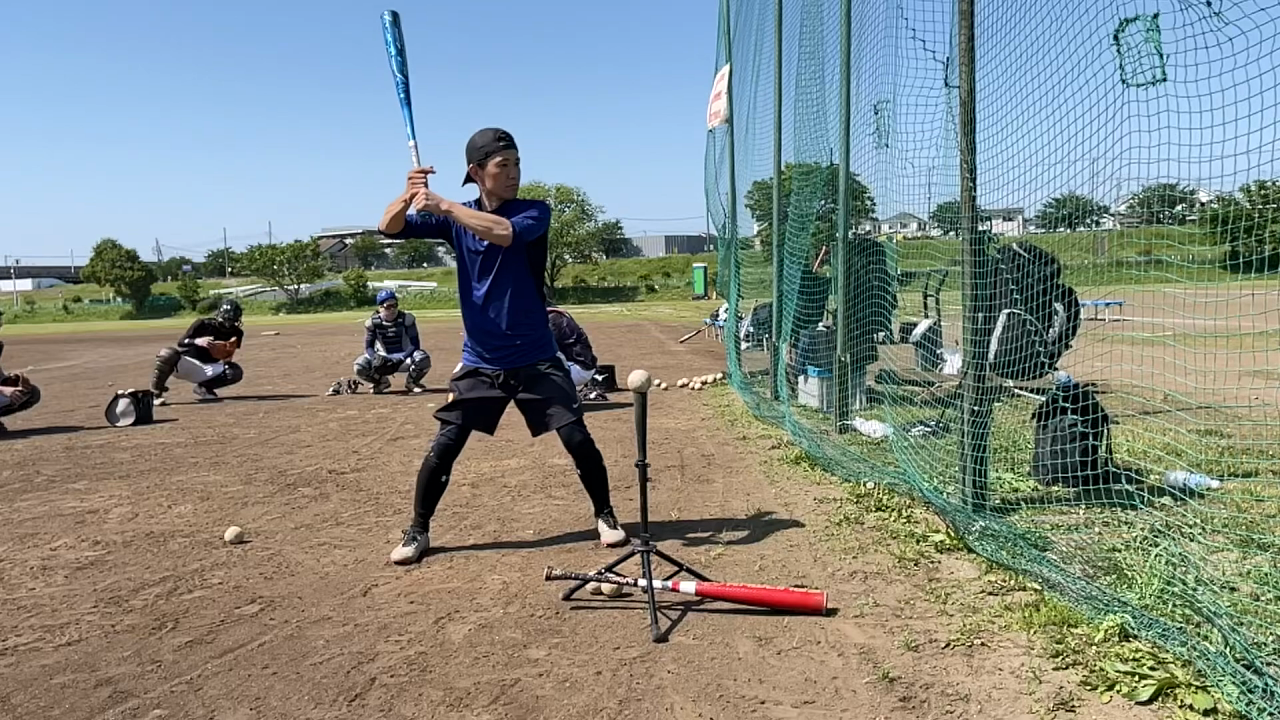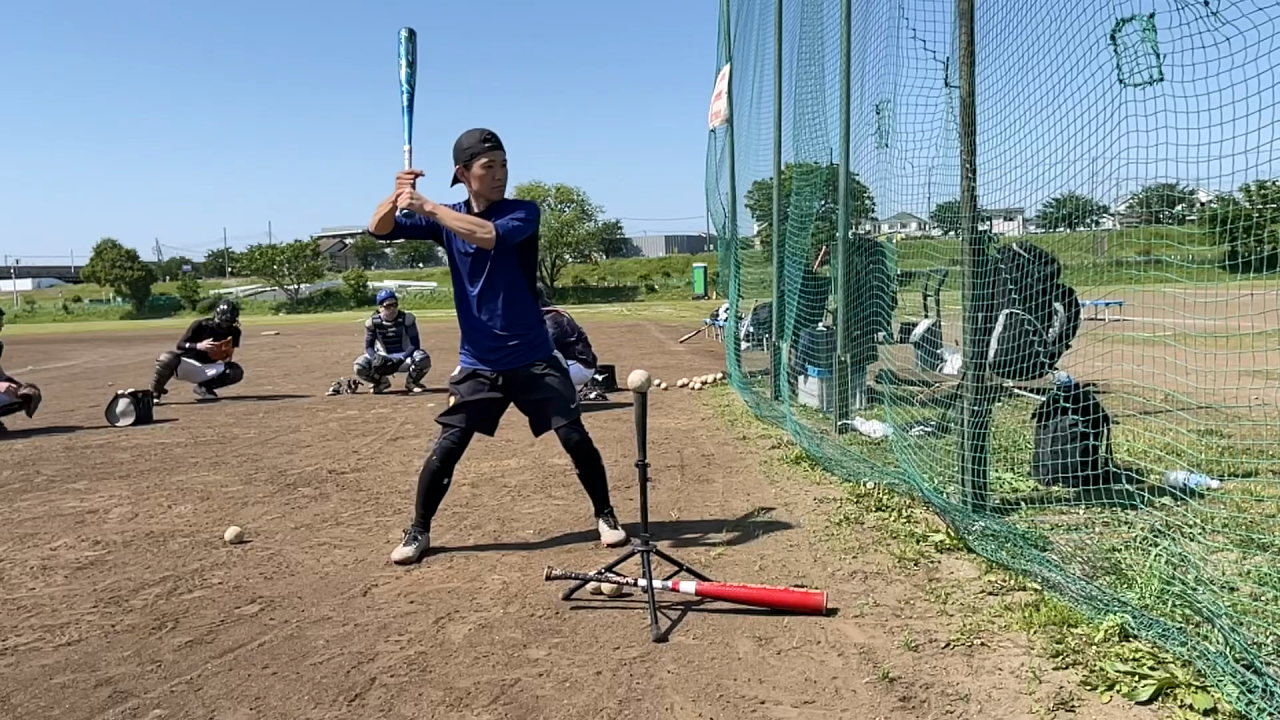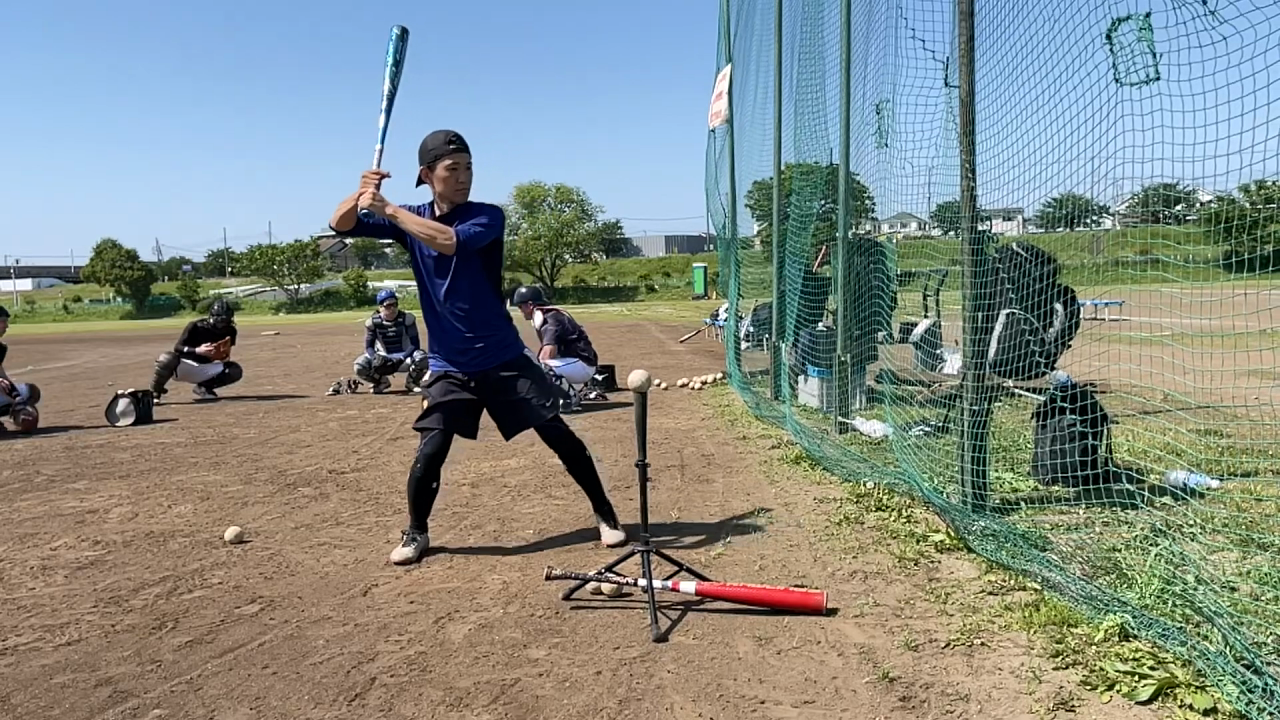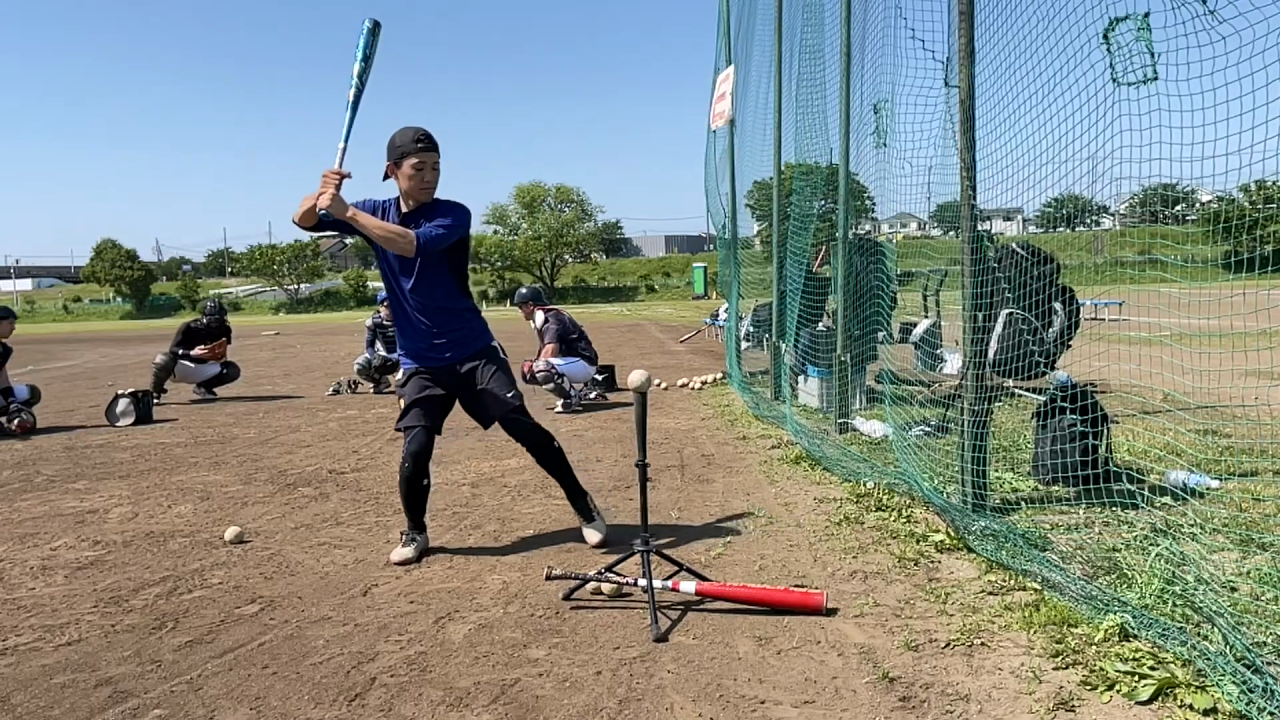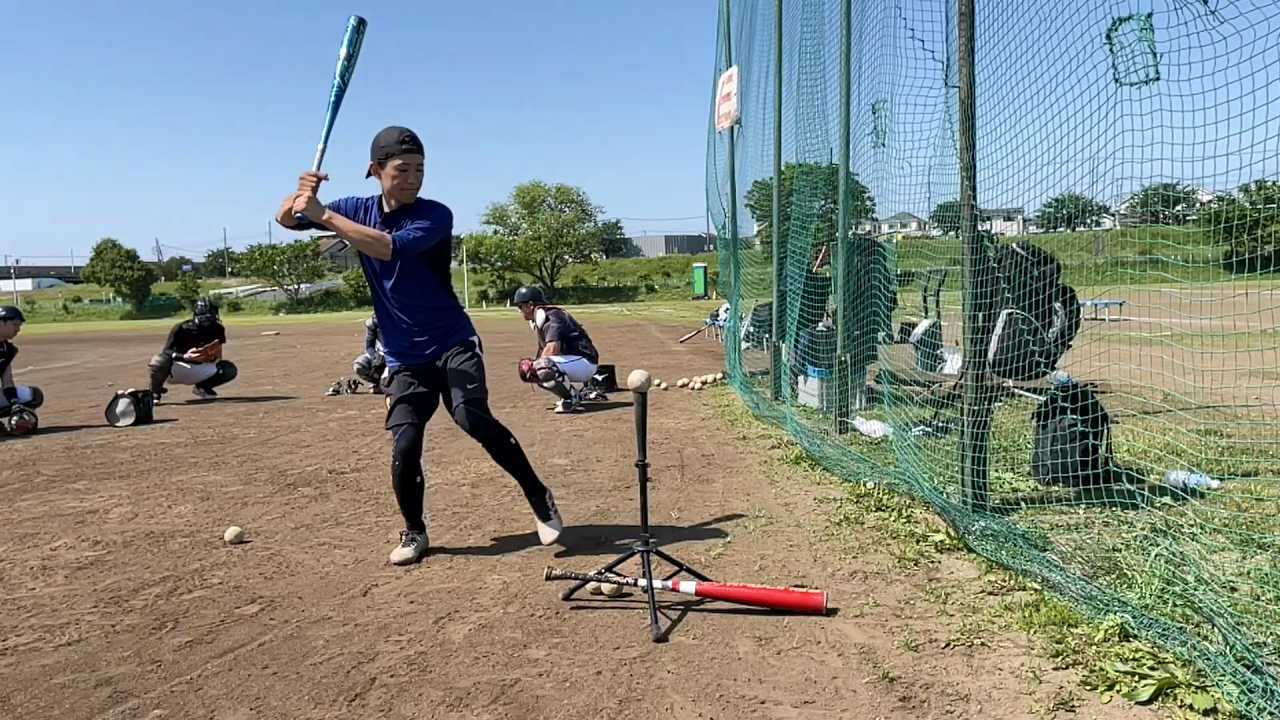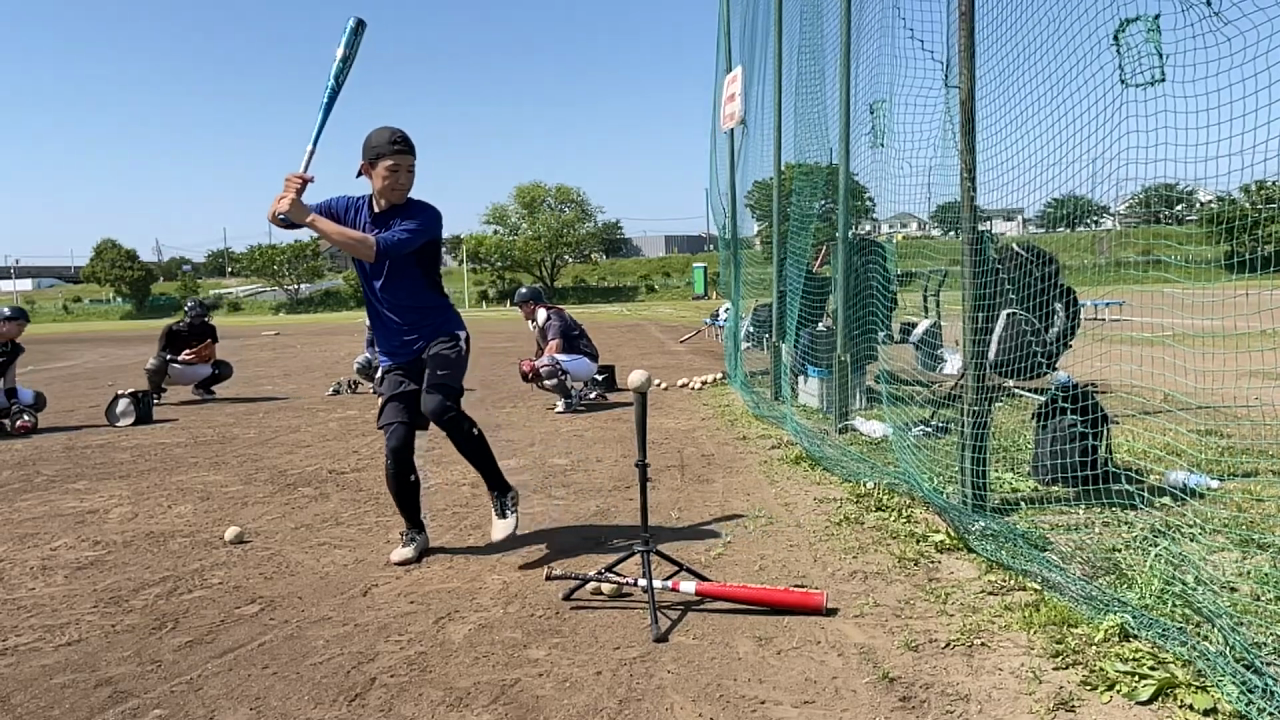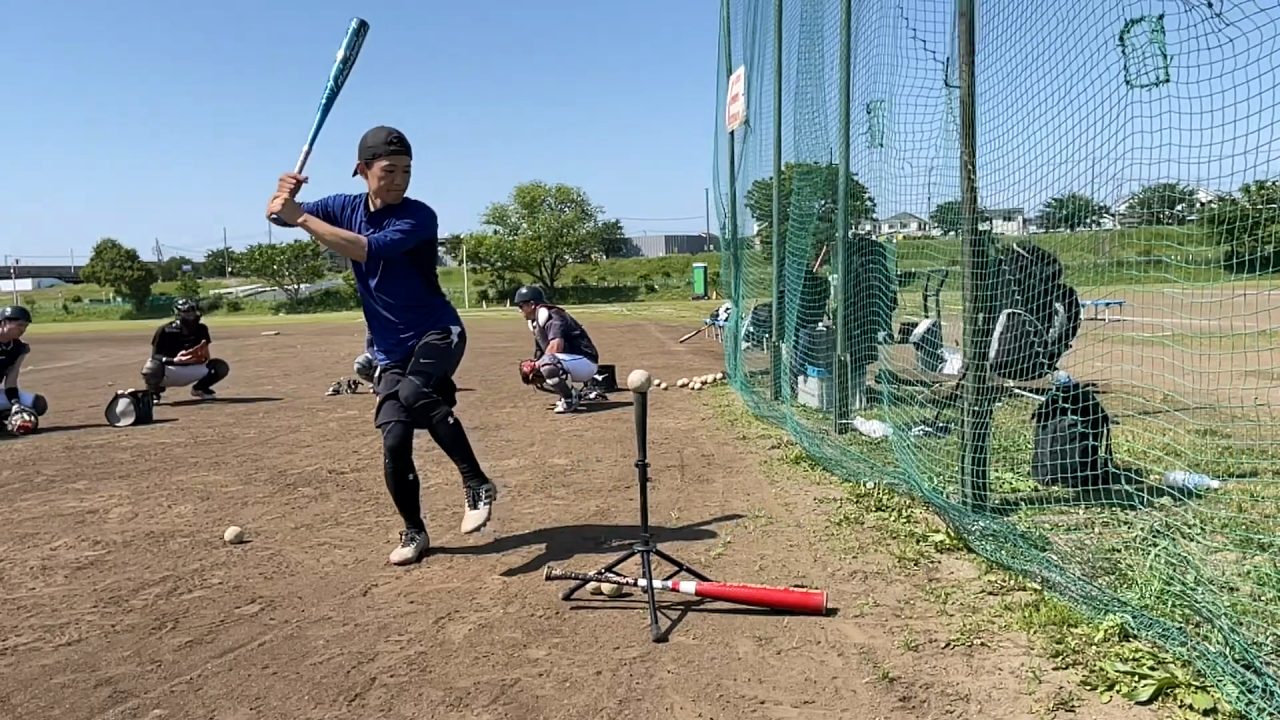
dt=0.7s
person 1, frame 1
left shoulder: (534, 212)
right shoulder: (455, 218)
left elbow: (504, 232)
right elbow: (390, 228)
left wrist: (443, 205)
right wrist: (409, 194)
left hip: (535, 359)
right hip: (479, 362)
left knee: (577, 439)
right knee: (444, 446)
left ankle: (604, 514)
right ankle: (418, 530)
person 1, frame 2
left shoulder: (524, 212)
right shoulder: (446, 217)
left elbow: (488, 235)
right elbow: (380, 230)
left wrist: (427, 206)
right wrist: (397, 196)
left hip: (533, 359)
right hip: (477, 363)
left knee: (575, 439)
right knee: (446, 449)
left ankle: (604, 514)
right ankle: (418, 530)
person 1, frame 3
left shoulder: (488, 216)
right shoulder: (411, 218)
left elbow: (449, 241)
right elbow: (341, 225)
left wrist: (388, 209)
right wrist: (362, 193)
left hip: (505, 359)
right hip: (448, 366)
left knee: (558, 435)
right knee: (430, 453)
left ankle: (604, 512)
right ankle: (416, 531)
person 1, frame 4
left shoulder: (453, 214)
right shoulder: (376, 212)
left elbow: (411, 244)
right elbow: (304, 221)
left wrist: (347, 212)
right wrist: (323, 191)
left hip: (473, 350)
right hip: (419, 361)
left knee: (521, 425)
right knee: (415, 450)
left ankle: (582, 504)
right ankle: (415, 532)
person 1, frame 5
left shoulder: (435, 215)
right shoulder: (357, 209)
left elbow: (389, 247)
right elbow: (286, 218)
left wrist: (324, 215)
right wrist: (302, 193)
left hip: (453, 343)
right hip: (403, 357)
left knee: (472, 417)
right knee: (405, 446)
left ankle: (538, 498)
right ankle: (414, 531)
person 1, frame 6
left shoulder: (425, 216)
right shoulder: (348, 209)
left elbow: (374, 249)
right elbow: (278, 218)
left wrist: (309, 217)
right wrist: (287, 196)
left hip: (442, 337)
right hip: (394, 354)
left knee: (437, 405)
right knee: (397, 445)
left ankle: (501, 492)
right ankle: (414, 531)
person 1, frame 7
left shoulder: (419, 216)
right shoulder: (345, 207)
left elbow: (367, 249)
right elbow: (276, 215)
left wrist: (302, 218)
right wrist: (282, 197)
left hip: (438, 332)
right hip: (391, 351)
left knee: (415, 392)
right knee: (395, 443)
left ankle: (477, 484)
right ankle: (413, 531)
